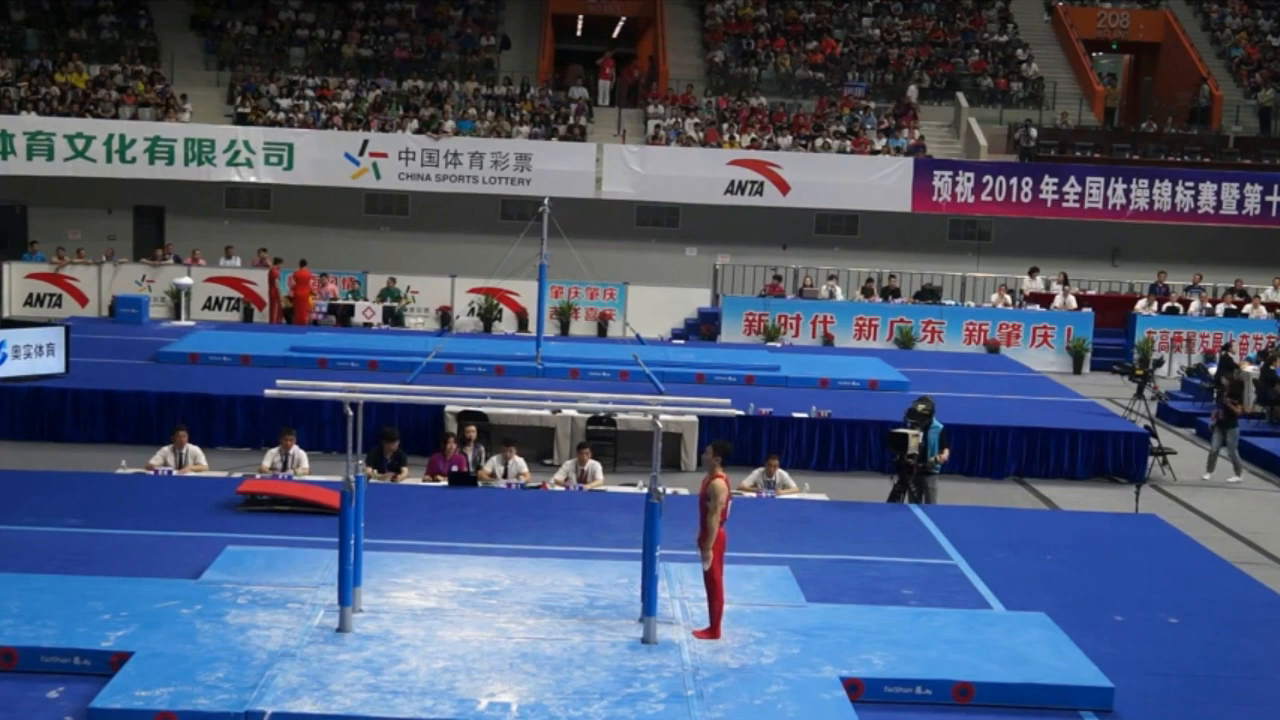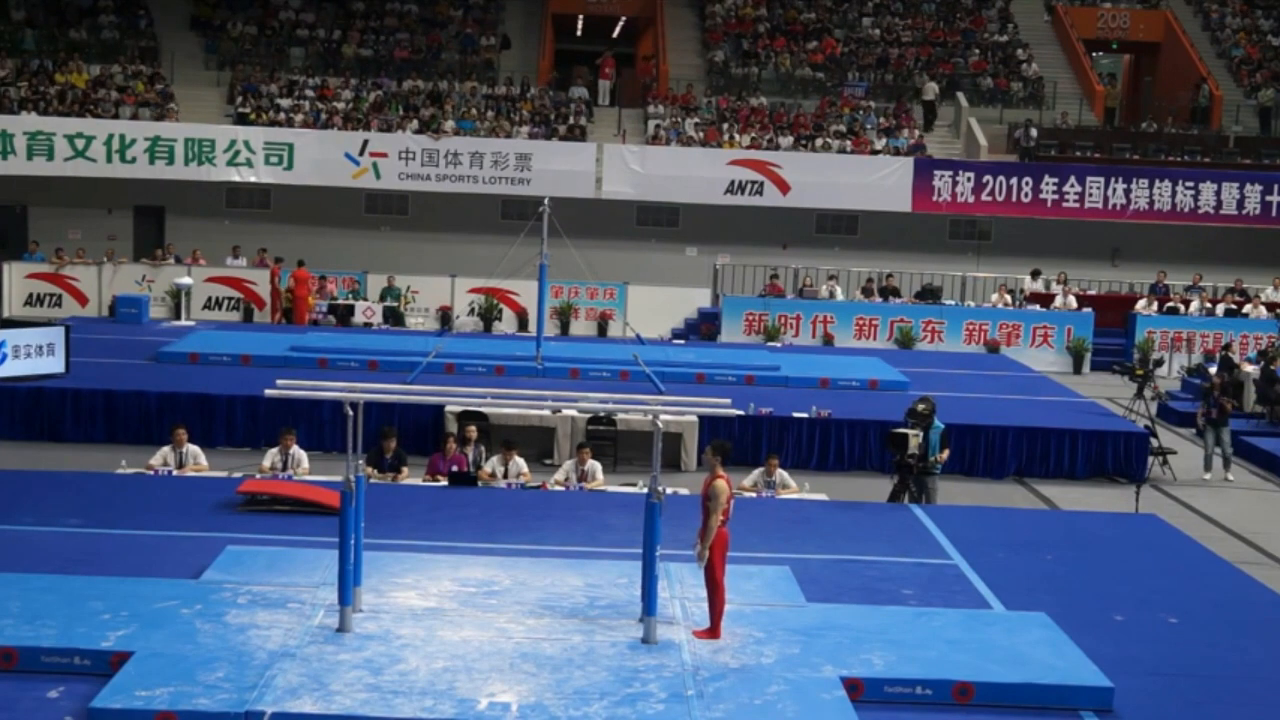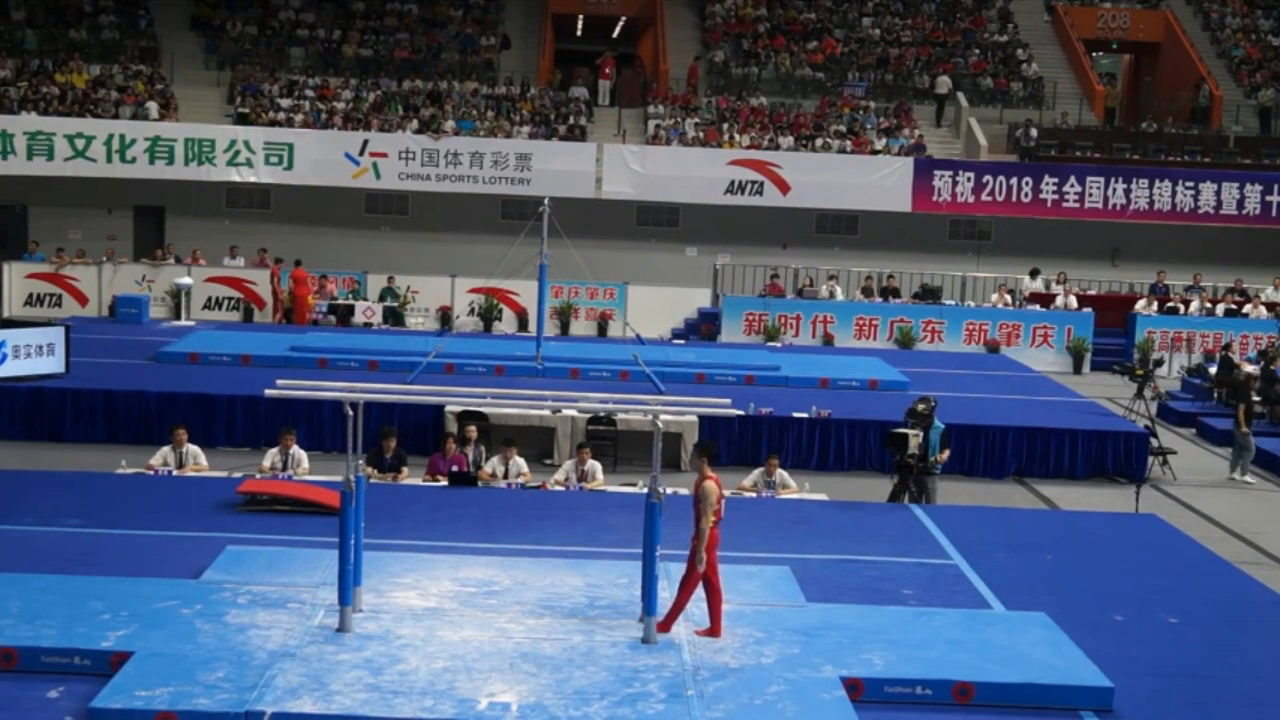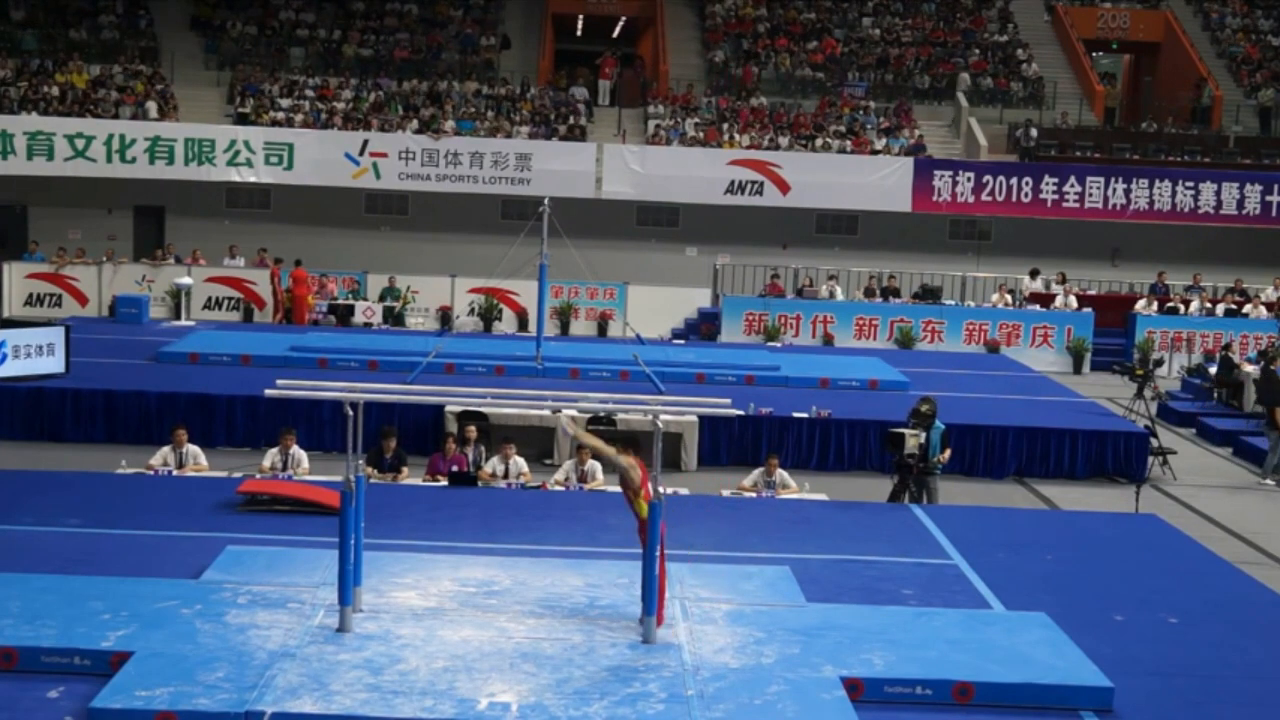
dt=1s
person 1, frame 1
left shoulder: (717, 484)
right shoulder: (710, 478)
left elbow: (714, 518)
left wrist: (708, 547)
right wrist: (702, 540)
left hip: (714, 538)
right hip: (708, 536)
left knee: (714, 584)
right knee: (710, 584)
left ankle: (714, 630)
right ankle: (712, 626)
person 1, frame 2
left shoulder: (719, 484)
right shoulder: (712, 478)
left elbow: (715, 518)
left wrist: (705, 547)
right wrist: (700, 537)
left hip: (716, 538)
right hip: (710, 536)
left knee: (715, 584)
right knee: (712, 584)
left ankle: (714, 630)
right ankle: (713, 627)
person 1, frame 3
left shoulder: (707, 485)
right shoulder: (707, 480)
left elbow: (706, 521)
left wrist: (700, 551)
left hip: (705, 538)
right hip: (708, 536)
left knee: (688, 583)
right knee: (711, 584)
left ankle: (666, 624)
right ankle: (715, 628)
person 1, frame 4
left shoulder: (629, 466)
right shoulder: (632, 464)
left elbow: (602, 449)
right elbow: (603, 447)
left wrist: (575, 432)
right wrist: (575, 429)
left hip: (649, 524)
right hip: (649, 522)
right knee: (655, 567)
left ankle: (656, 615)
right ankle: (656, 612)
